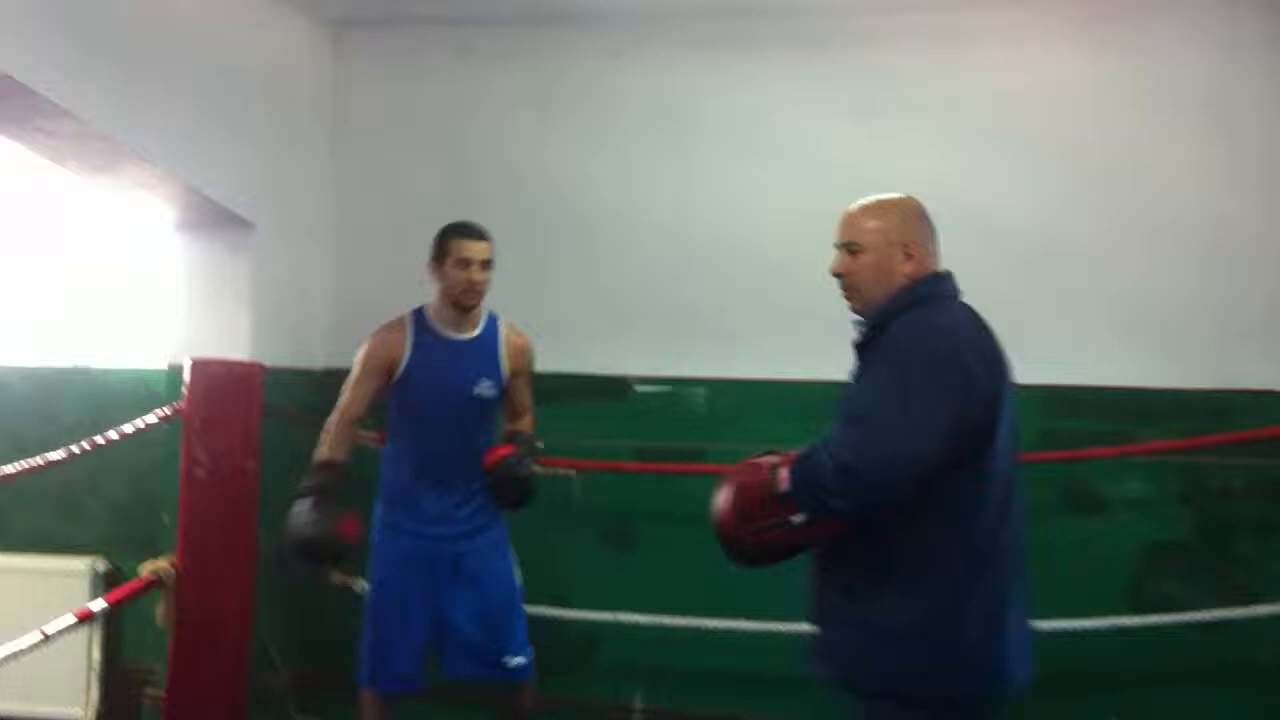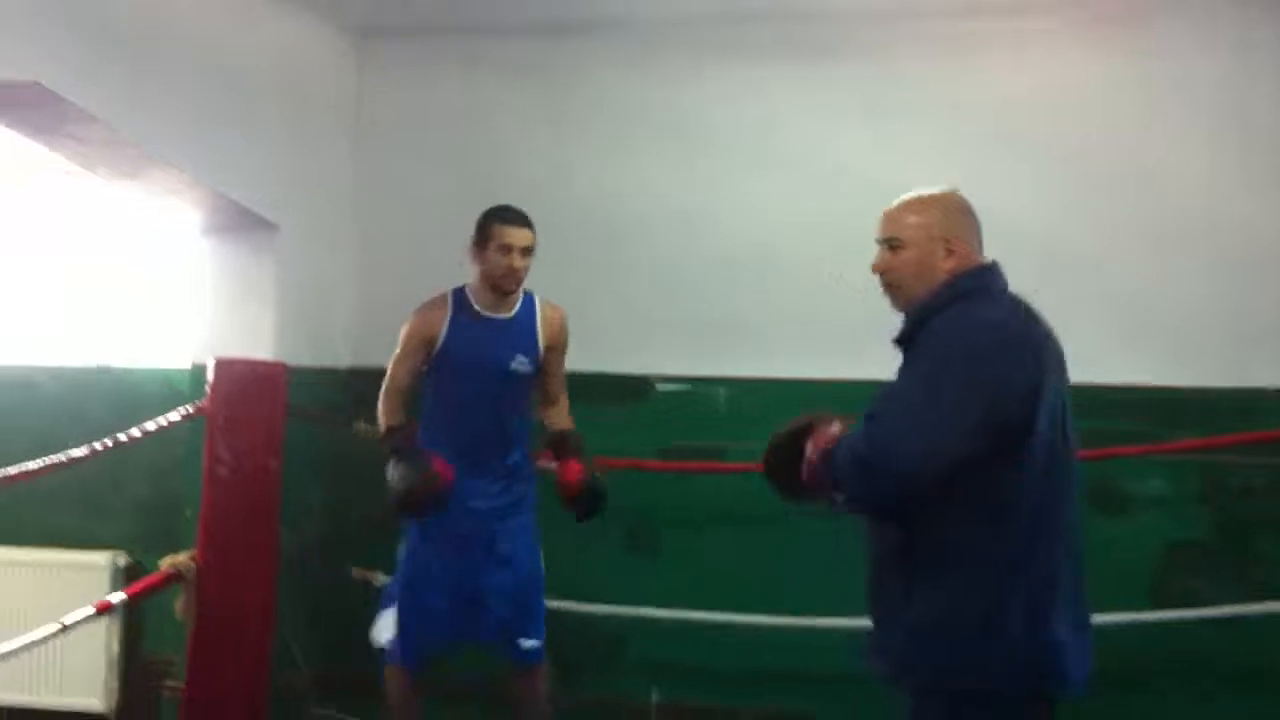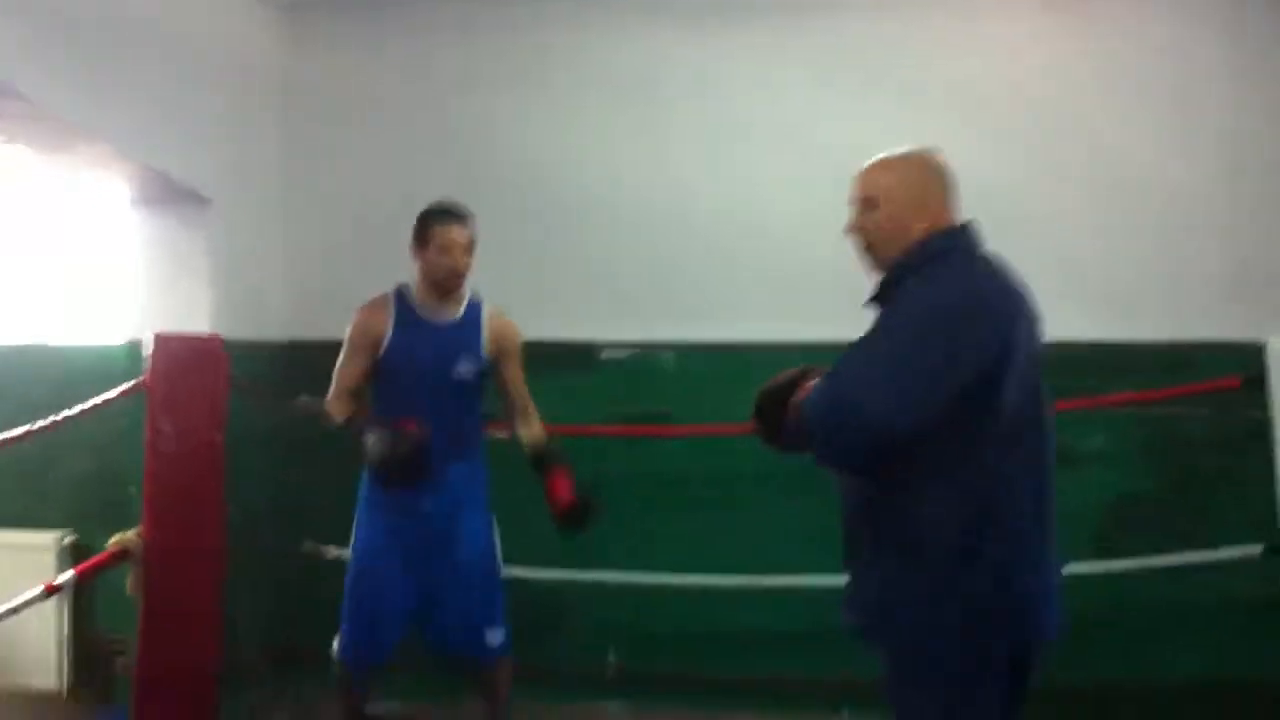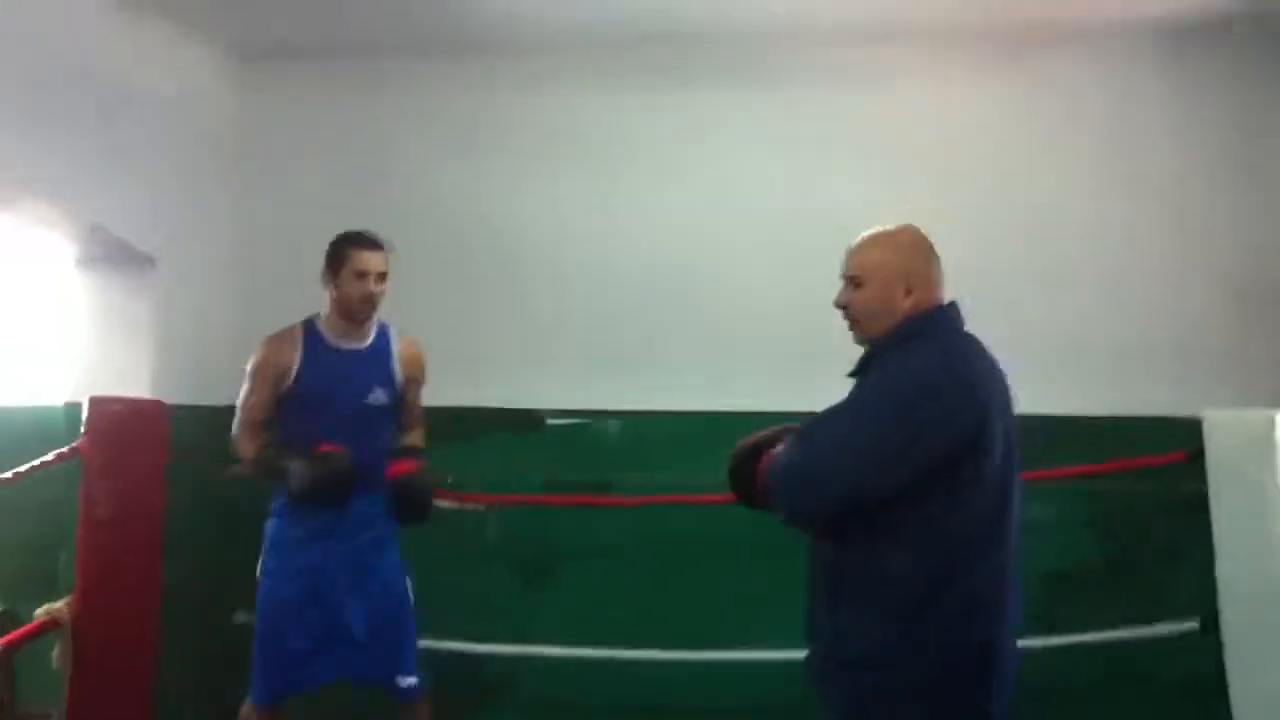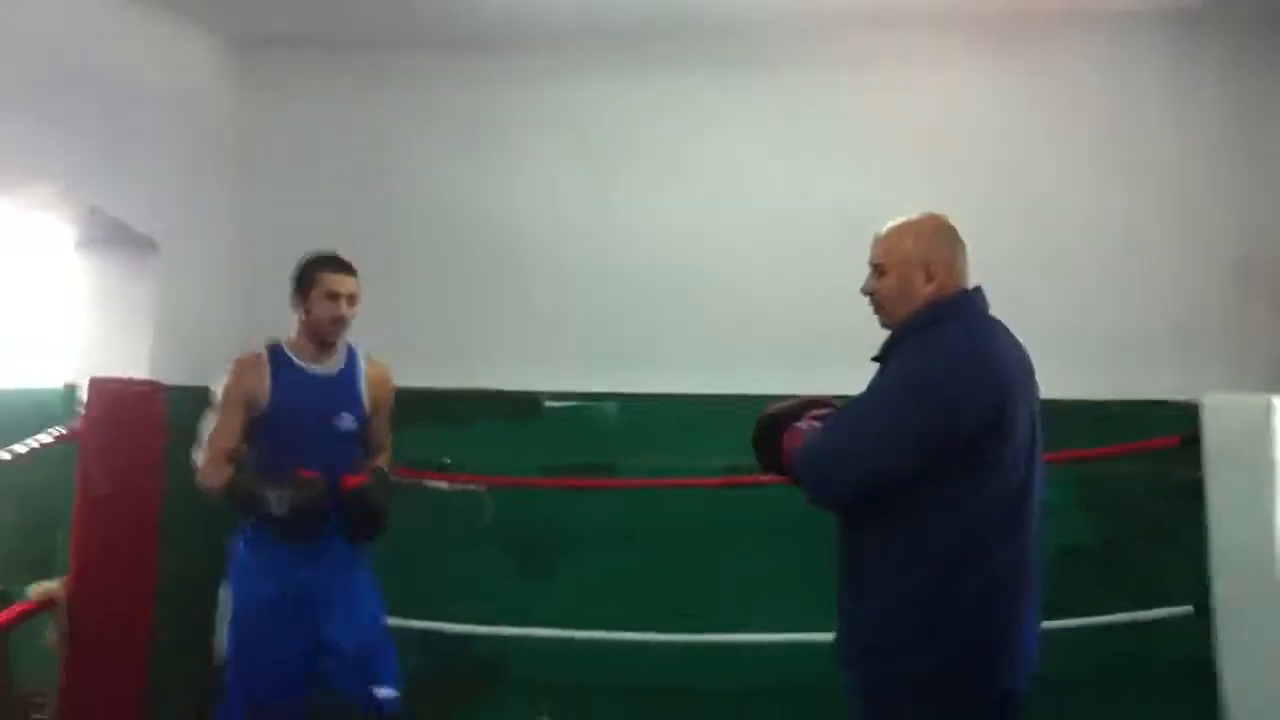
dt=0.2s
person 1, frame 1
left shoulder: (931, 341)
right shoulder: (923, 335)
left elbow: (864, 467)
right elbow: (886, 457)
left wrist: (780, 482)
right wrist: (806, 493)
left hip: (926, 632)
right hip: (932, 624)
person 1, frame 2
left shoulder: (973, 336)
right shoulder: (989, 327)
left elbow: (890, 461)
right elbow: (937, 445)
left wrist: (825, 457)
right wrist: (849, 444)
left hip: (981, 628)
person 1, frame 3
left shoulder: (945, 296)
right shoulder: (975, 289)
left elbow: (856, 420)
left wrist: (809, 404)
right wrist: (826, 401)
left hip: (953, 582)
right hip: (977, 573)
person 1, frame 4
left shoulder: (919, 374)
right shoulder: (954, 361)
left elbow: (817, 486)
left wrist: (777, 467)
right wrist: (806, 454)
left hip: (909, 651)
right hip: (948, 639)
person 1, frame 5
left shoulder: (939, 359)
right shoulder: (989, 347)
left elbow: (839, 472)
left wrist: (801, 445)
right wrist: (835, 430)
left hip: (925, 631)
right hip: (981, 618)
person 2, frame 1
left shoulder: (513, 347)
right shoulder: (394, 340)
right elbow: (343, 421)
left wrist: (518, 455)
right wrist: (316, 491)
left hip: (480, 527)
right hip: (405, 526)
left knee: (514, 671)
right knee: (385, 673)
person 2, frame 2
left shoulder: (549, 322)
right shoulder: (435, 317)
right elbow: (391, 396)
left wrist: (570, 458)
right wrist: (400, 459)
left hip: (508, 503)
right hip: (435, 499)
left knee: (527, 645)
right knee: (408, 642)
person 2, frame 3
left shoulder: (494, 328)
right shoulder: (378, 319)
left elbow: (522, 411)
right elbow: (340, 398)
left wrist: (554, 472)
right wrist: (372, 433)
left hip: (460, 497)
right hip: (391, 498)
left knee: (485, 641)
right knee: (361, 642)
person 2, frame 4
left shoulder: (404, 355)
right shoulder: (283, 351)
right elbow: (245, 433)
left wrist: (413, 469)
right wrist: (287, 468)
left hip: (372, 537)
right hip: (298, 536)
person 2, frame 5
left shoulder: (372, 381)
right shoulder: (253, 375)
right elbow: (209, 467)
left wrist: (373, 488)
right wrist: (262, 494)
left hip: (341, 562)
right hip: (265, 563)
